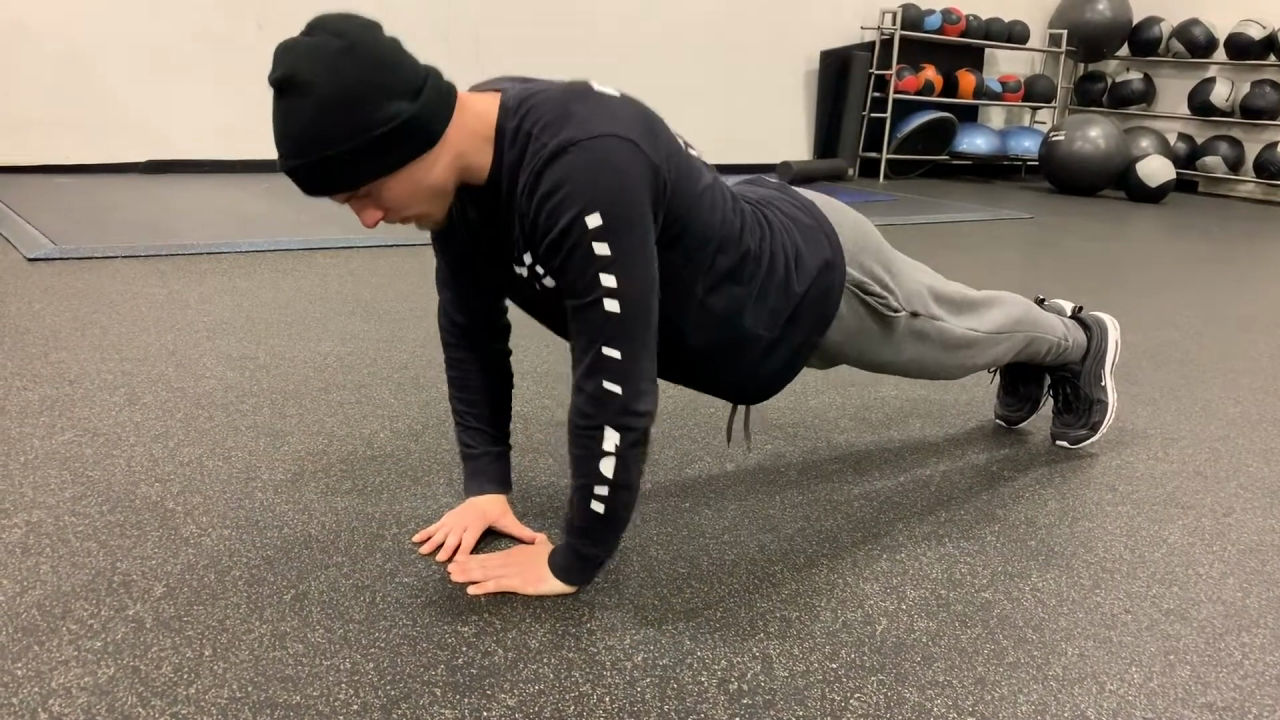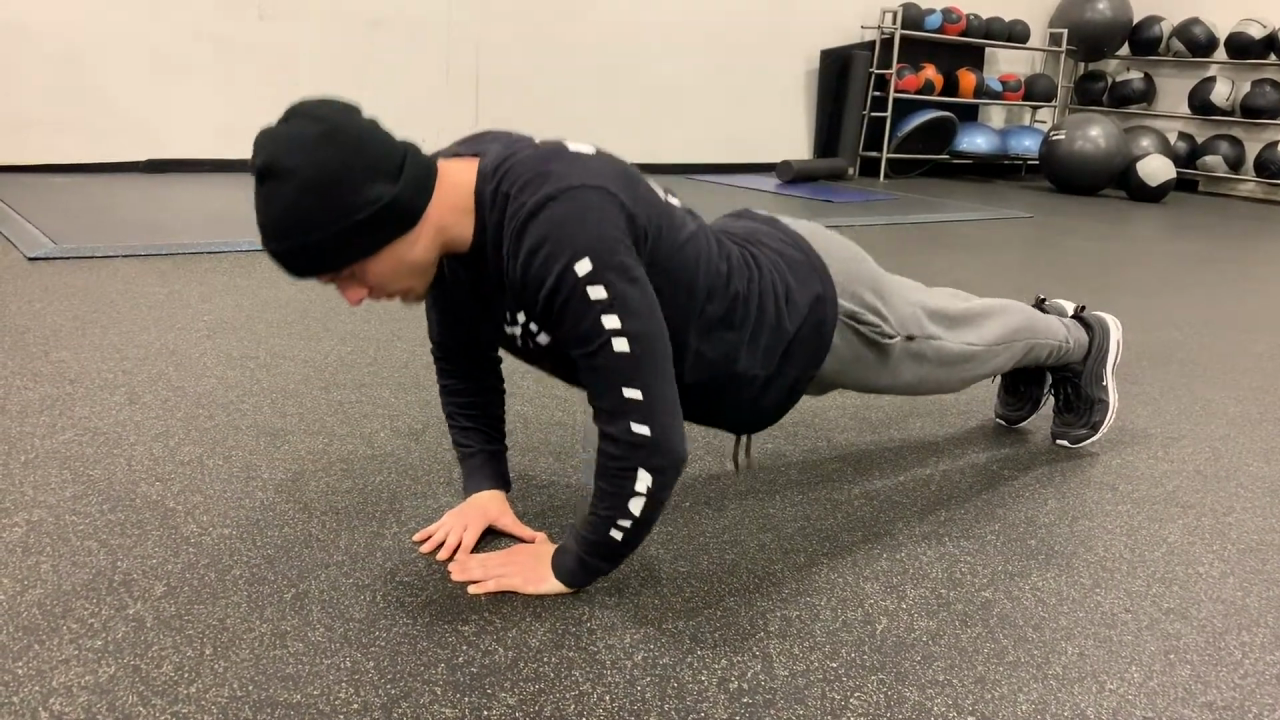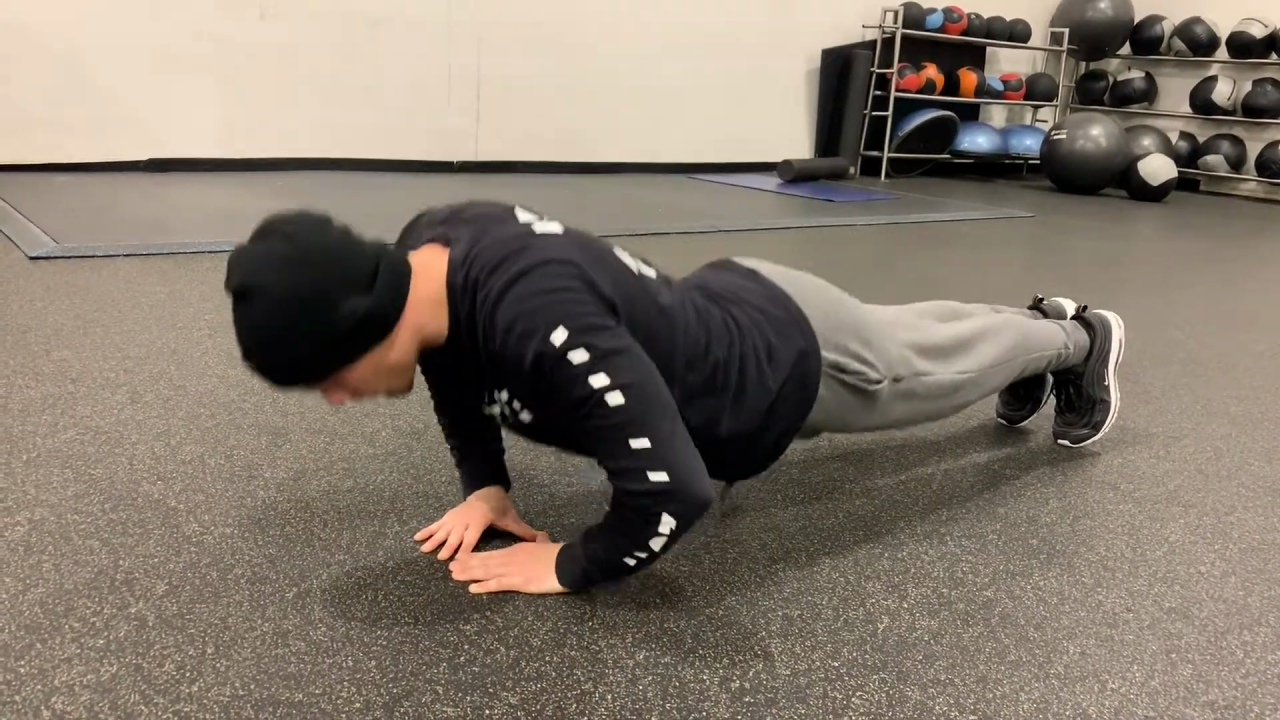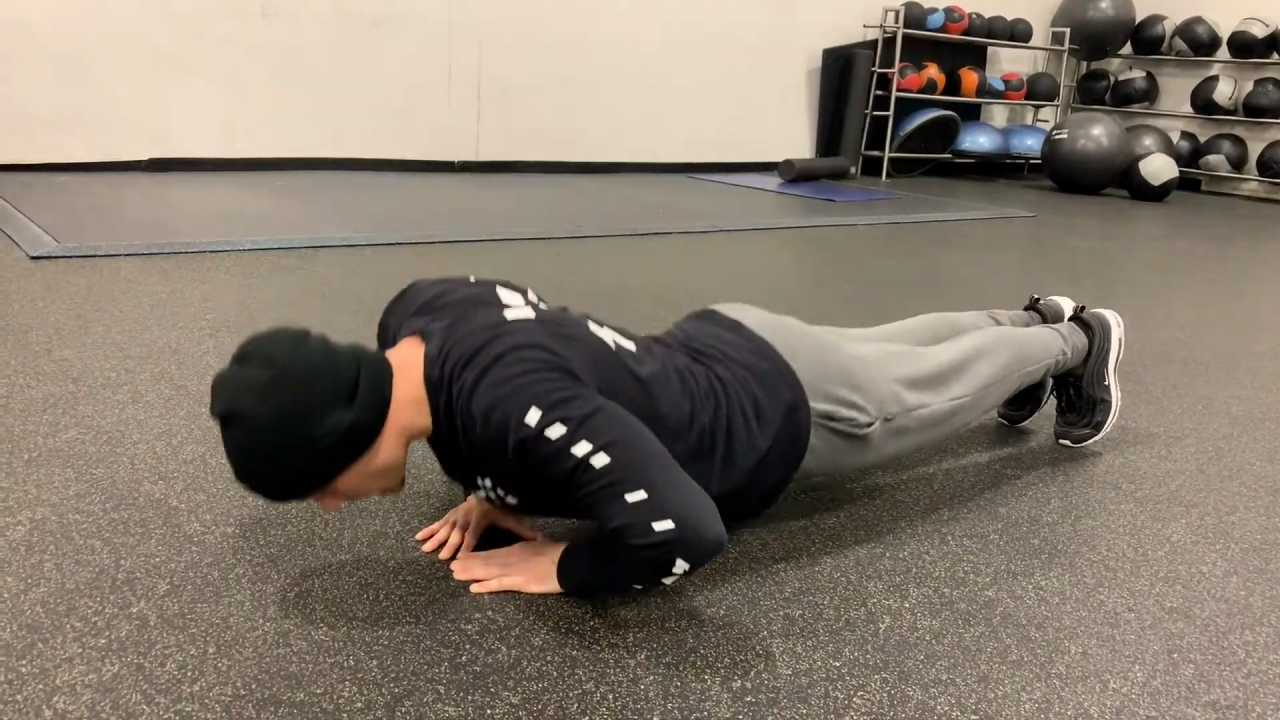
dt=0.2s
person 1, frame 1
left shoulder: (585, 174)
right shoulder: (462, 156)
left elbow: (619, 392)
right elbow: (472, 328)
left wrist: (569, 563)
right wrist: (488, 485)
left hip: (812, 281)
right hip: (747, 257)
left knee: (956, 334)
left ankle: (1076, 344)
right ankle: (1031, 363)
person 1, frame 2
left shoulder: (565, 238)
right shoulder: (449, 195)
left elbow: (651, 438)
right elbow: (464, 339)
left wrist: (569, 564)
right wrist: (484, 484)
left hip: (806, 309)
right hip: (740, 269)
left knee: (954, 340)
right knee: (949, 334)
left ankle: (1075, 339)
right ankle: (1034, 348)
person 1, frame 3
left shoulder: (541, 323)
right shoulder: (421, 255)
left elbow: (674, 488)
right elbow: (459, 363)
left wrist: (566, 565)
right wrist: (485, 484)
left hip: (793, 359)
right hip: (727, 308)
left knee: (940, 363)
right knee: (913, 331)
left ankle: (1076, 339)
right ankle: (1031, 315)
person 1, frame 4
left shoulder: (515, 407)
right shoulder: (409, 321)
left elbow: (687, 528)
left wrist: (559, 562)
right wrist: (488, 491)
left hip: (785, 410)
right hip: (716, 351)
left knee: (934, 386)
right knee: (896, 349)
left ankle: (1074, 340)
right ankle: (1023, 322)
